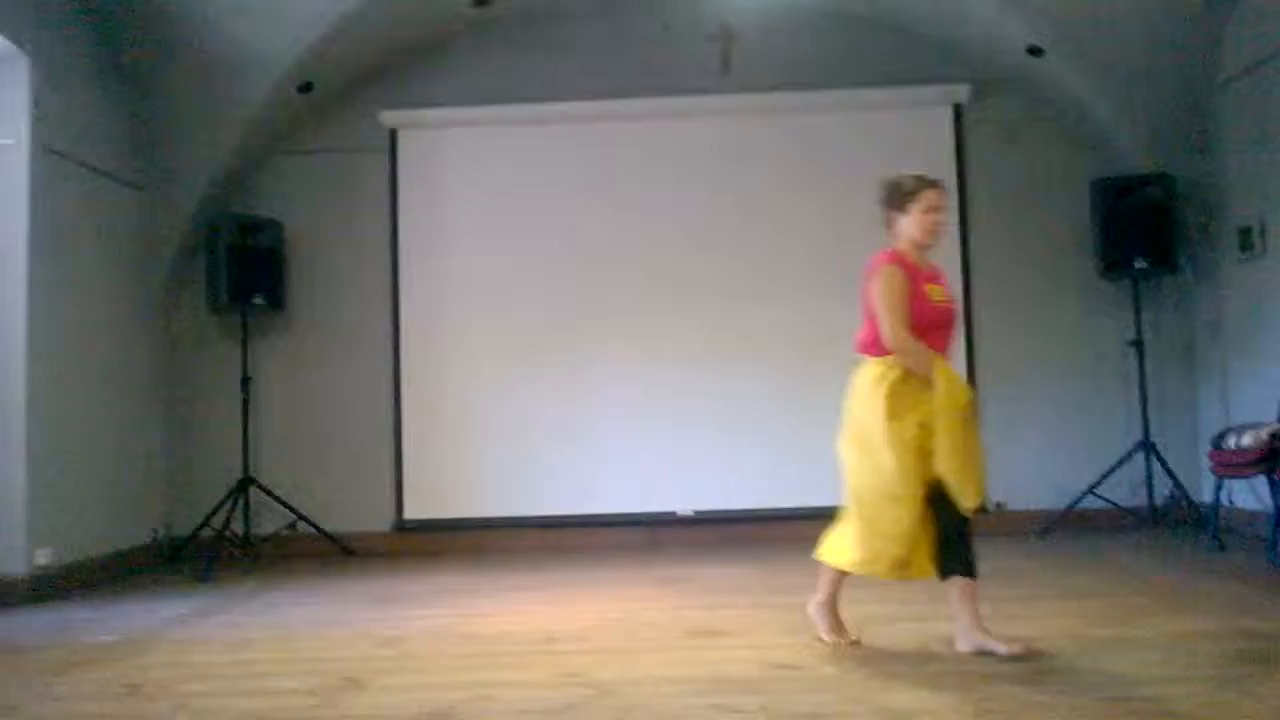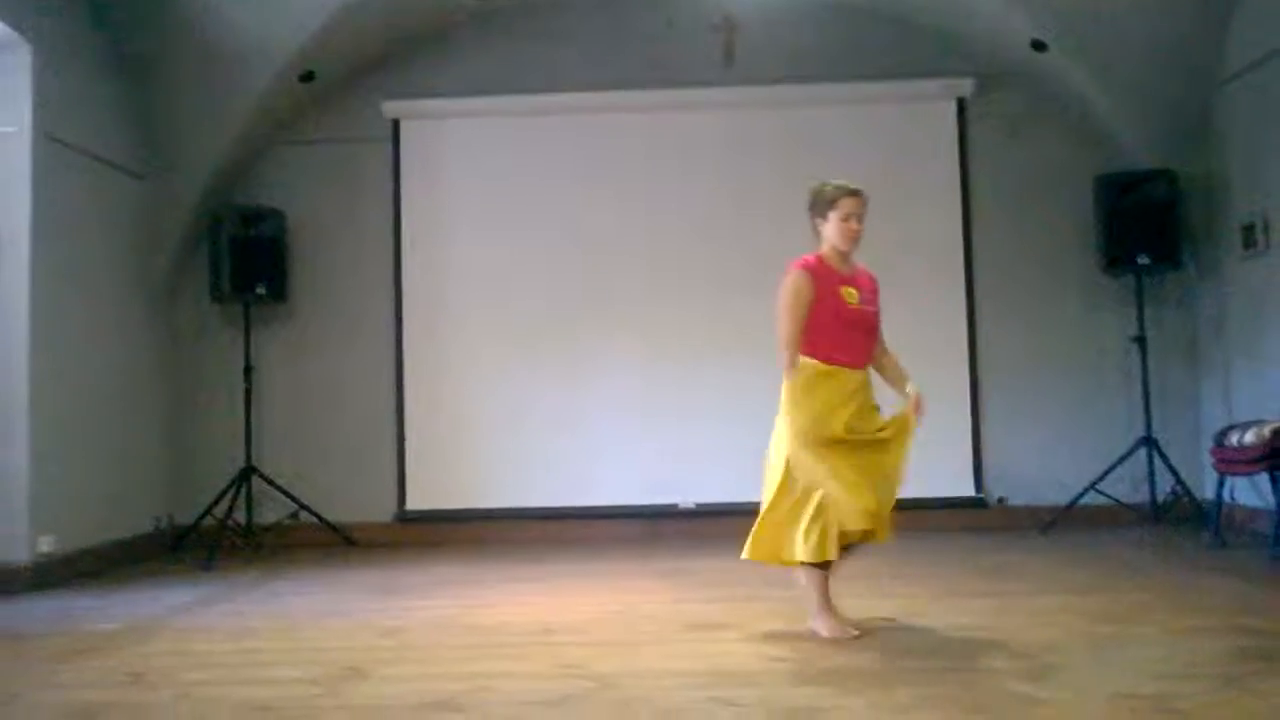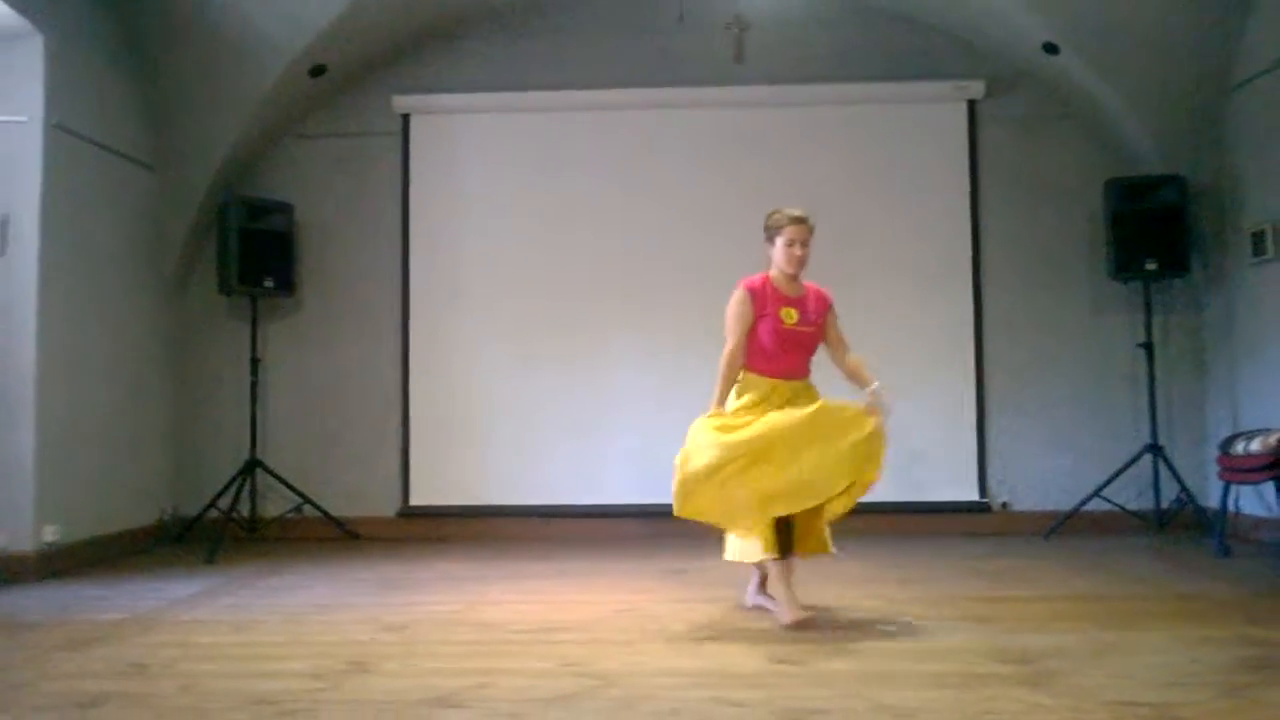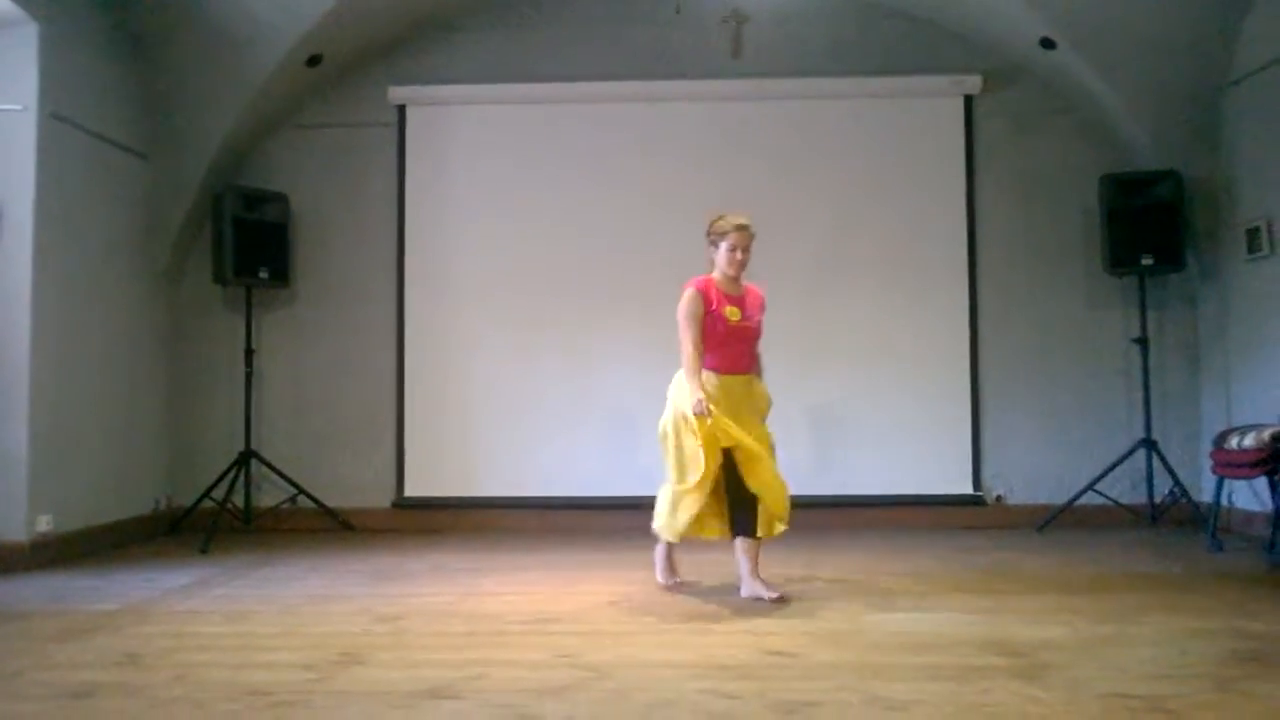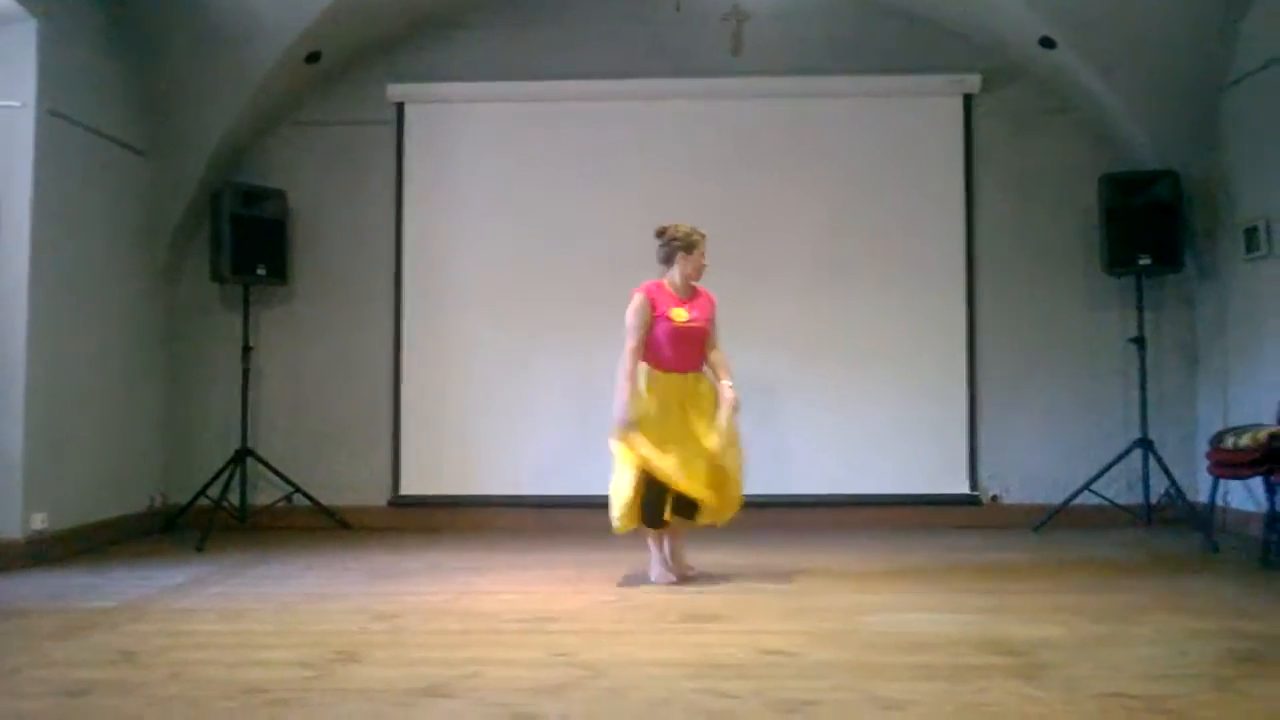
dt=0.4s
person 1, frame 1
left shoulder: (933, 273)
right shoulder: (888, 269)
right elbow: (896, 339)
right wrist: (945, 381)
left hip: (926, 399)
right hip: (889, 396)
left knee: (951, 509)
right knee: (881, 506)
left ankle: (971, 630)
right ankle: (824, 602)
person 1, frame 2
left shoulder: (867, 281)
right shoulder: (805, 273)
left elbow: (876, 347)
right elbow: (789, 340)
left wrist: (905, 388)
right wrist: (794, 401)
left hip: (857, 396)
right hip: (812, 393)
left knee: (856, 496)
right knee: (818, 495)
left ankle: (812, 578)
right ankle: (819, 609)
person 1, frame 3
left shoulder: (820, 300)
right shoulder: (749, 293)
left elbow: (842, 354)
right elbow: (733, 353)
left wrist: (872, 388)
right wrist: (717, 408)
left hip: (800, 404)
right hip: (755, 401)
left knee: (793, 493)
right knee: (767, 492)
left ankle: (758, 588)
right ankle: (785, 594)
person 1, frame 4
left shoulder: (755, 298)
right shoulder: (697, 293)
right elbow: (689, 348)
left wrist: (761, 398)
right wrist: (697, 392)
left hip: (742, 397)
right hip: (699, 396)
left knee: (745, 483)
right knee: (695, 481)
left ankle: (750, 579)
right ankle: (662, 553)
person 1, frame 5
left shoulder: (705, 300)
right shoulder: (647, 295)
left elbow: (711, 349)
right elbow: (633, 351)
left wrist: (725, 383)
right wrist: (625, 400)
left hip: (695, 393)
right hip: (655, 391)
left knee: (697, 470)
right knee: (656, 472)
left ankle: (673, 549)
right ankle: (658, 560)
